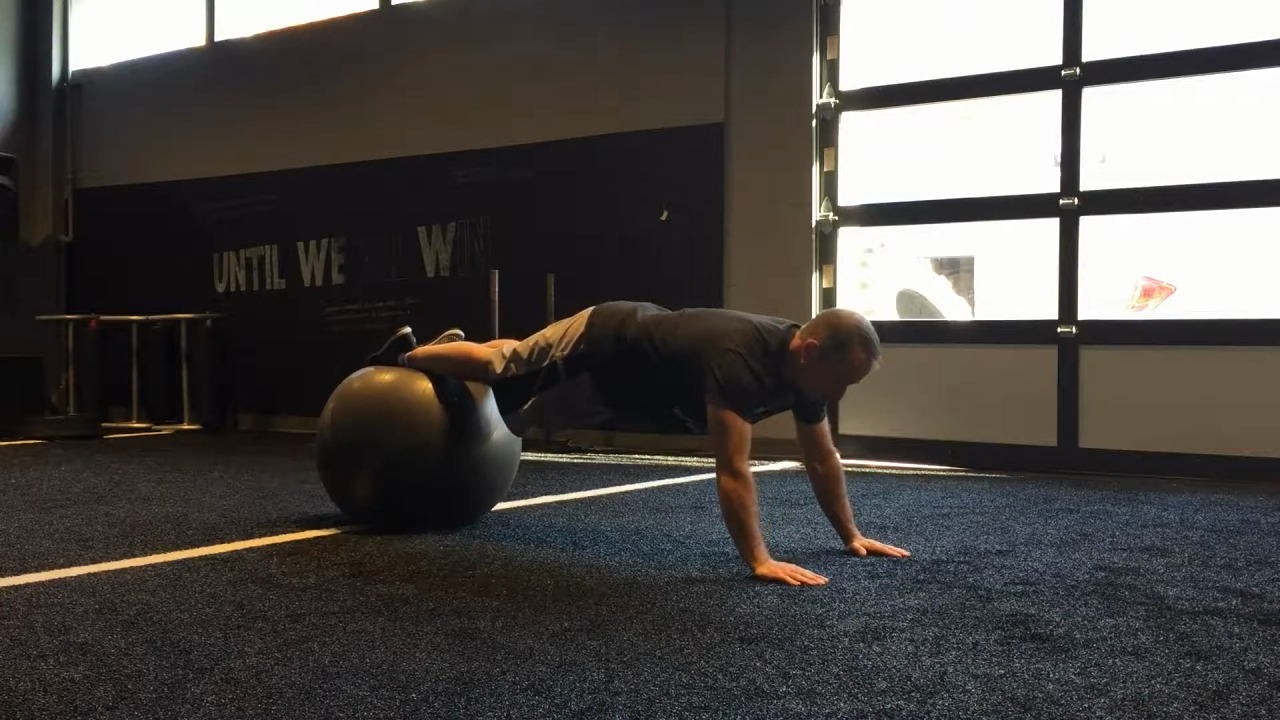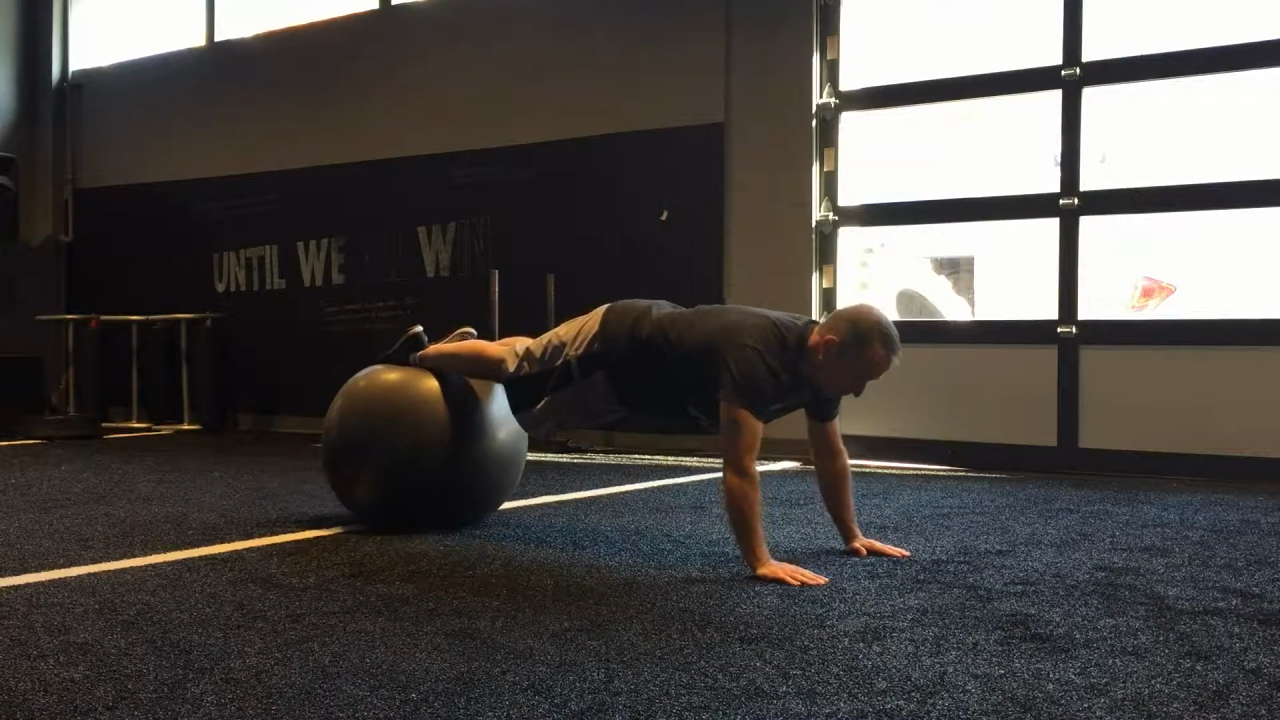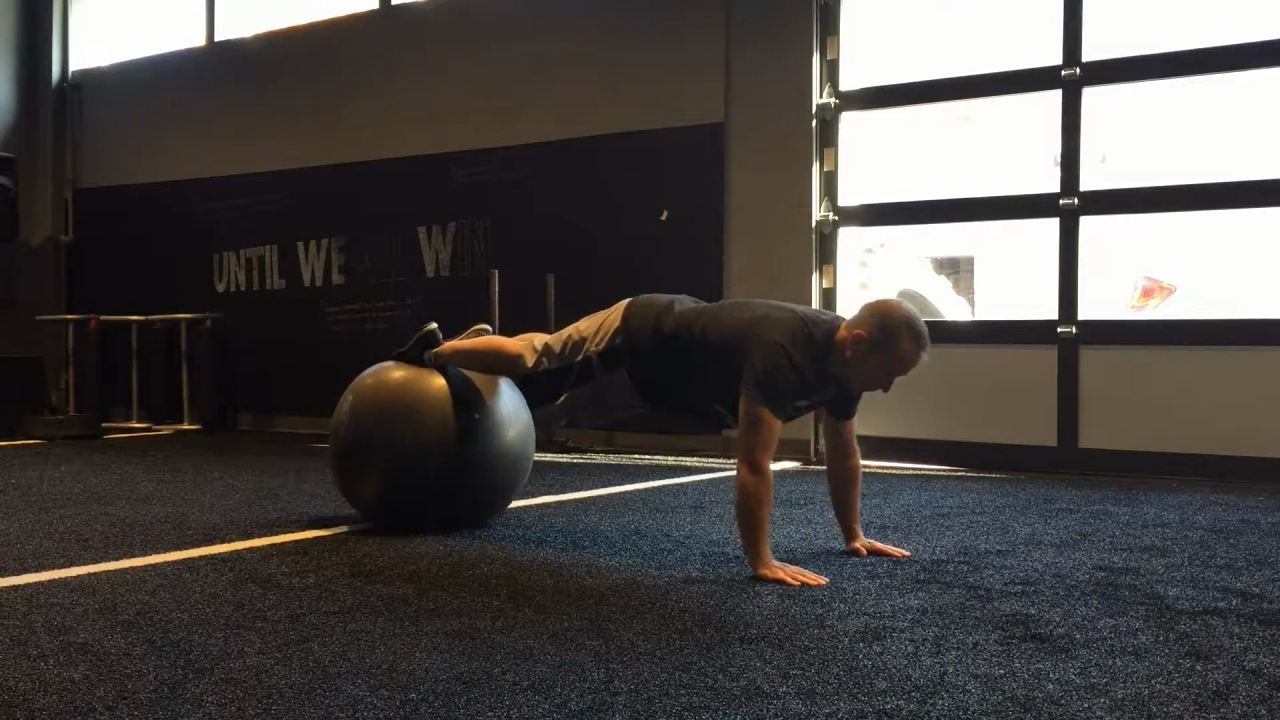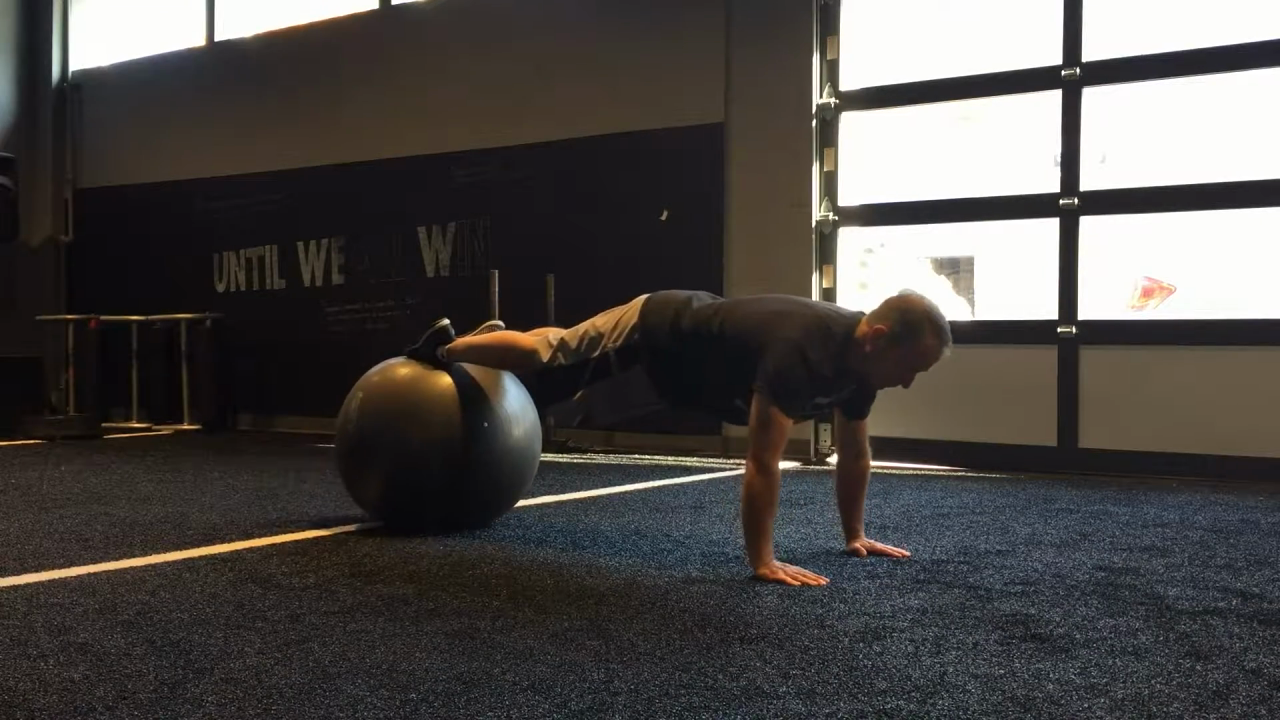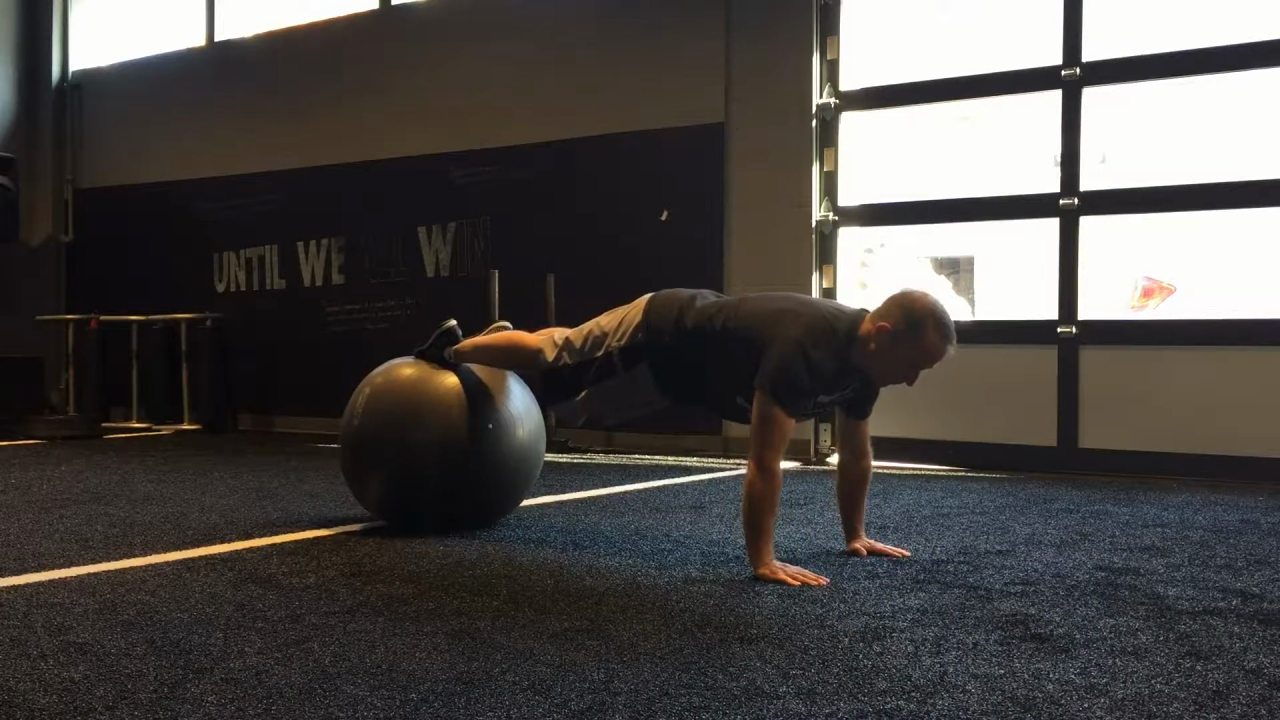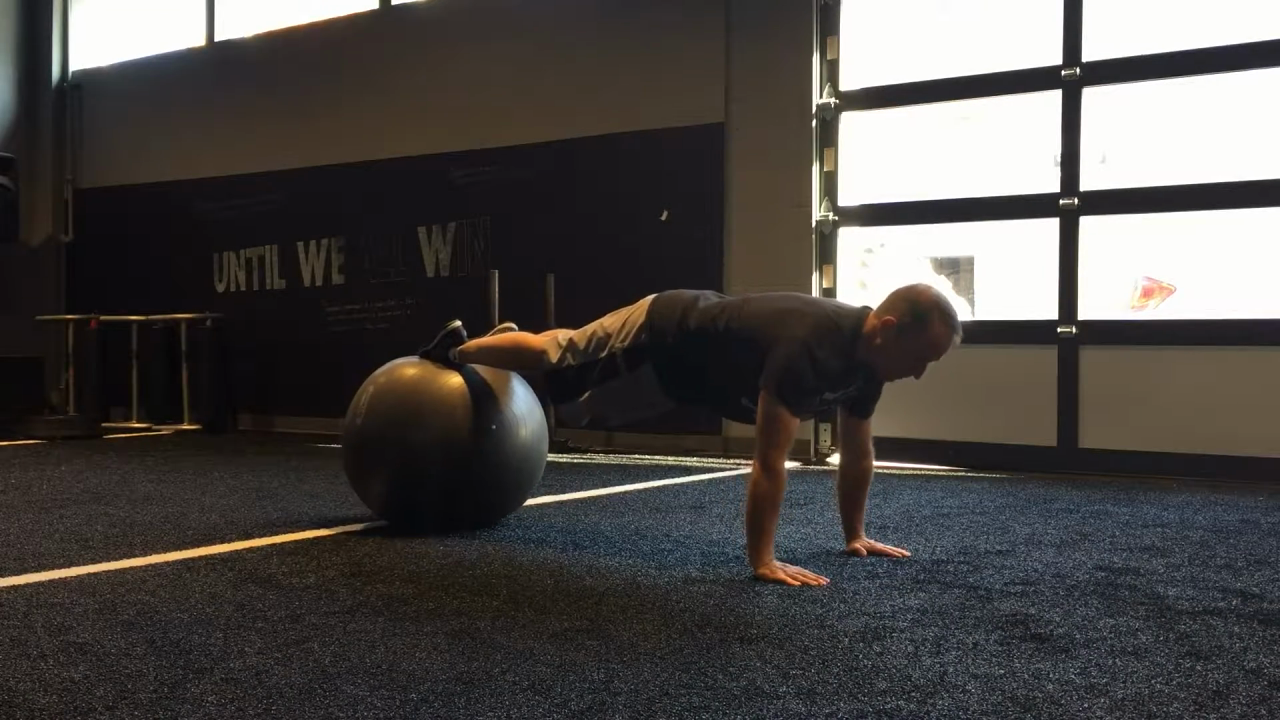
dt=0.3s
person 1, frame 1
left shoulder: (804, 365)
right shoulder: (741, 358)
left elbow: (821, 456)
right elbow: (732, 467)
left wrist: (850, 535)
right wrist: (759, 560)
left hip: (638, 335)
right hip: (598, 350)
left knee: (510, 364)
right knee: (500, 369)
left ankle: (453, 343)
right ankle: (409, 352)
person 1, frame 2
left shoulder: (820, 363)
right shoulder: (758, 354)
left elbow: (830, 455)
right elbow: (739, 466)
left wrist: (852, 535)
right wrist: (760, 561)
left hip: (652, 333)
right hip: (613, 348)
left knee: (526, 358)
right knee: (514, 369)
left ankle: (467, 341)
right ankle: (420, 350)
person 1, frame 3
left shoulder: (841, 360)
right shoulder: (785, 350)
left elbow: (843, 454)
right elbow: (754, 463)
left wrist: (853, 535)
right wrist: (762, 561)
left hip: (675, 327)
right hip: (635, 342)
left knee: (545, 352)
right knee: (529, 364)
left ankle: (479, 338)
right ankle: (434, 348)
person 1, frame 4
left shoulder: (860, 357)
right shoulder: (803, 347)
left elbow: (853, 454)
right elbow: (763, 461)
left wrist: (855, 535)
right wrist: (762, 561)
left hip: (691, 325)
right hip: (651, 337)
left knee: (556, 348)
right knee: (545, 357)
left ankle: (484, 336)
right ankle: (446, 345)
person 1, frame 5
left shoulder: (863, 358)
right shoulder: (804, 346)
left elbow: (856, 453)
right elbow: (764, 461)
left wrist: (855, 536)
right wrist: (762, 560)
left hip: (689, 343)
right hip: (655, 337)
left knee: (561, 356)
right knee: (548, 358)
left ankle: (501, 333)
right ankle: (453, 346)
person 1, frame 6
left shoulder: (867, 357)
right shoulder: (809, 344)
left elbow: (857, 453)
right elbow: (769, 460)
left wrist: (855, 535)
right wrist: (762, 560)
left hip: (689, 345)
right hip: (658, 339)
left knee: (567, 353)
right knee: (554, 360)
left ankle: (504, 335)
right ankle: (458, 347)
